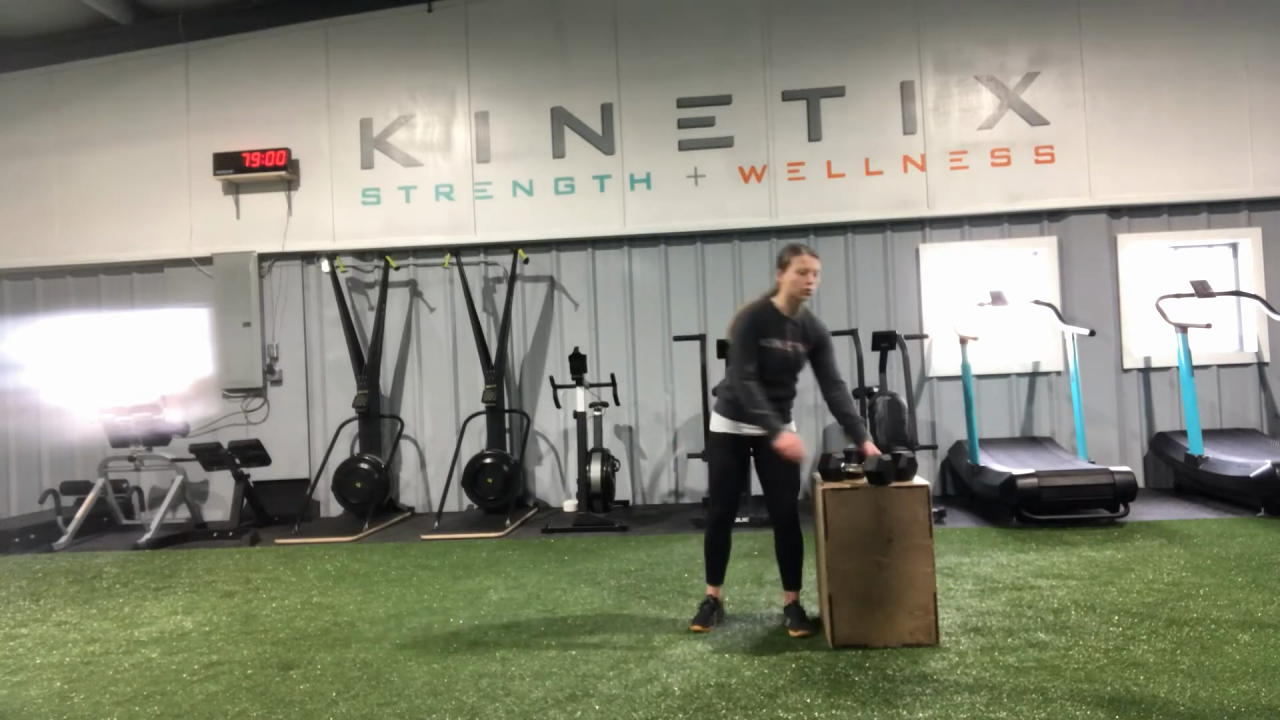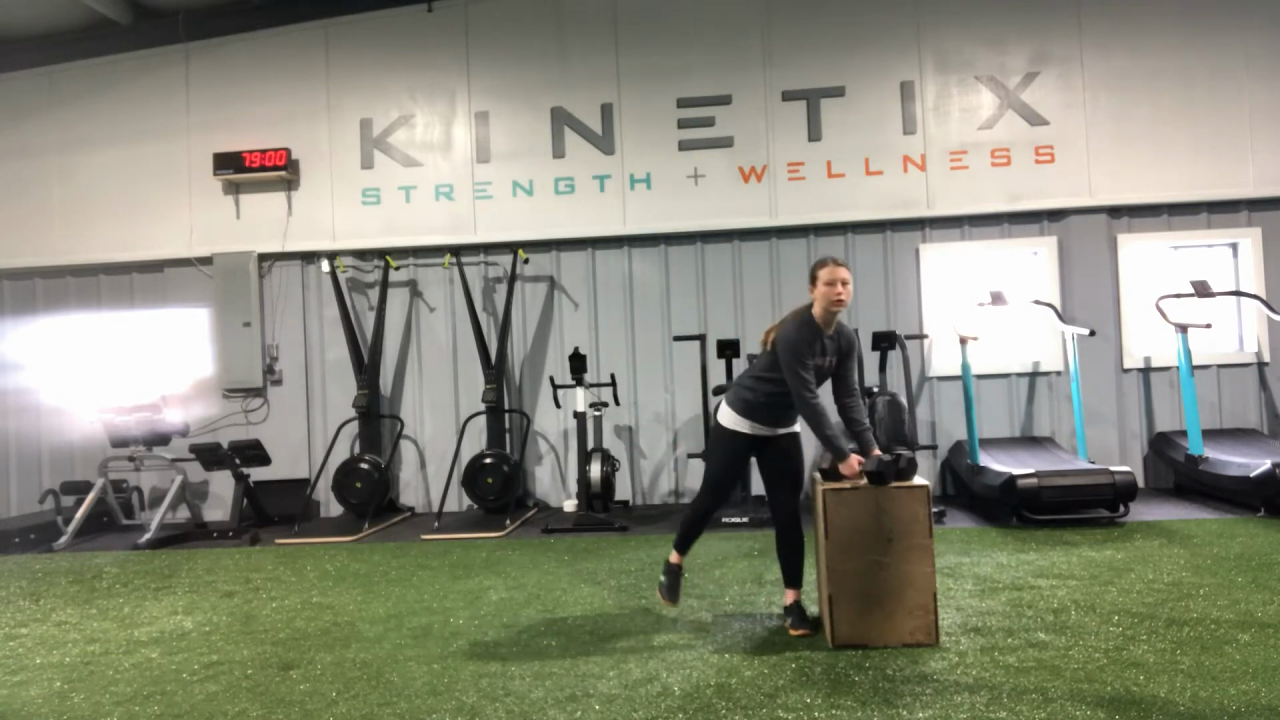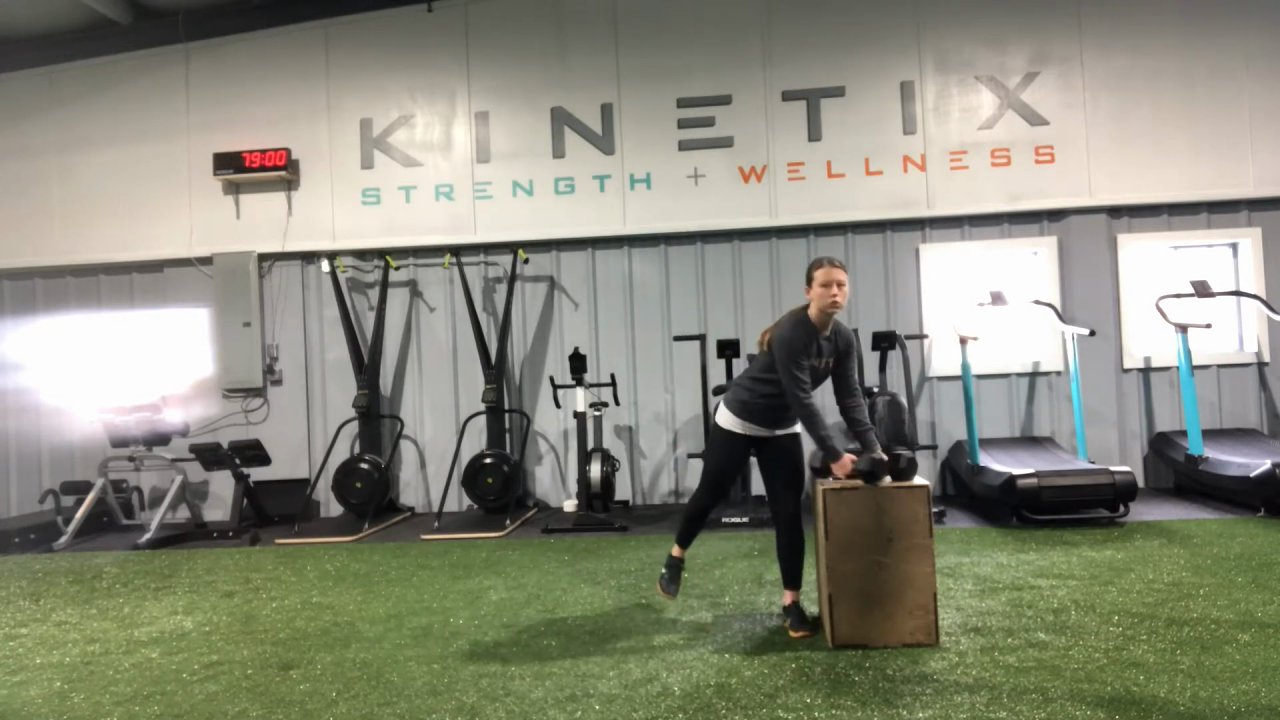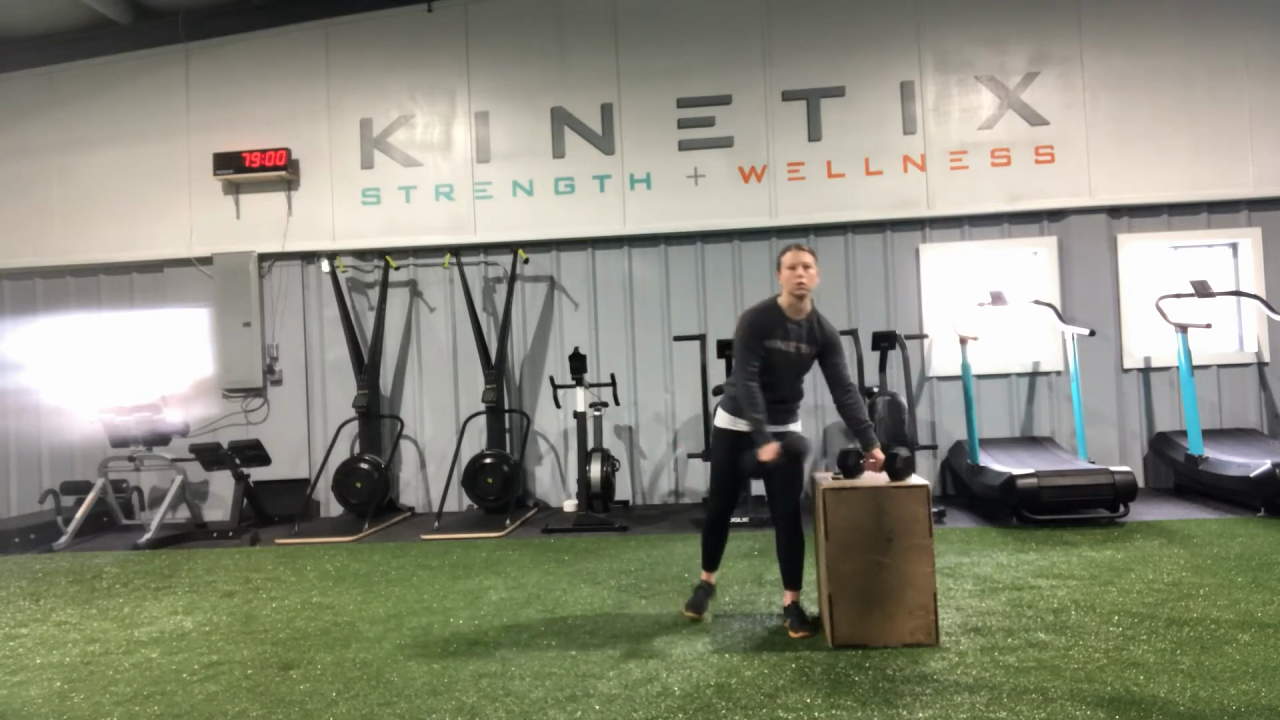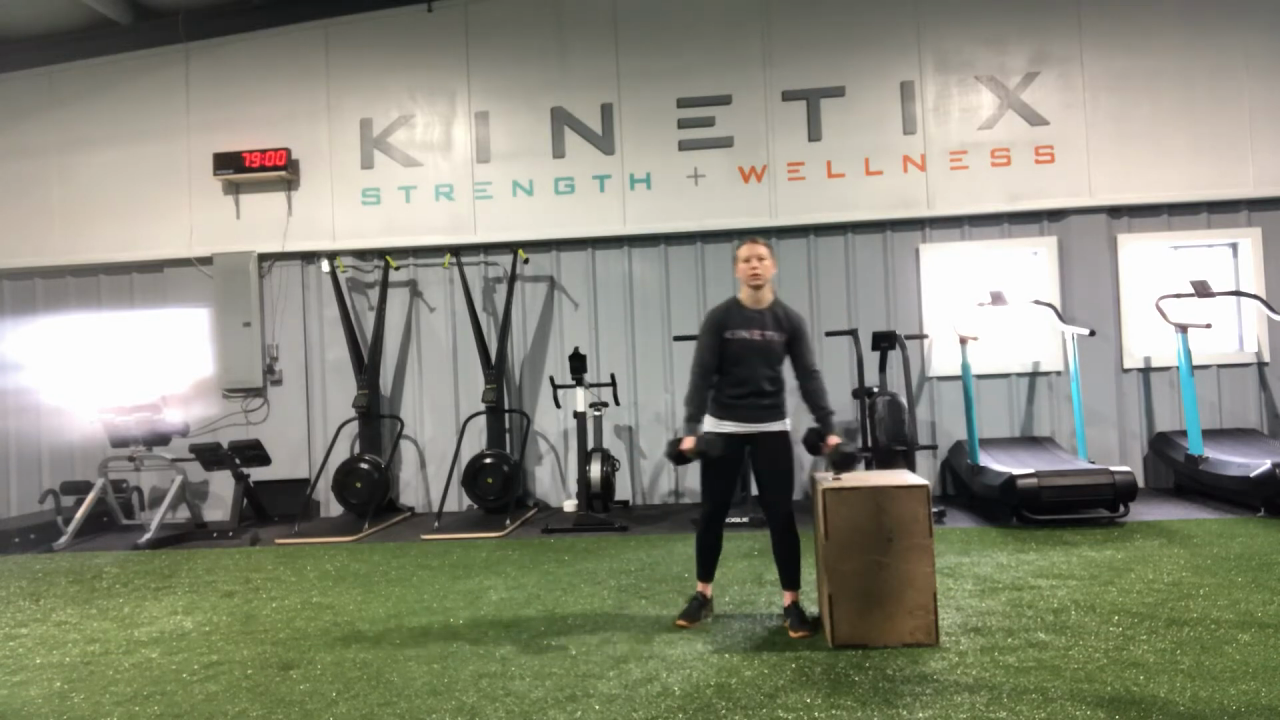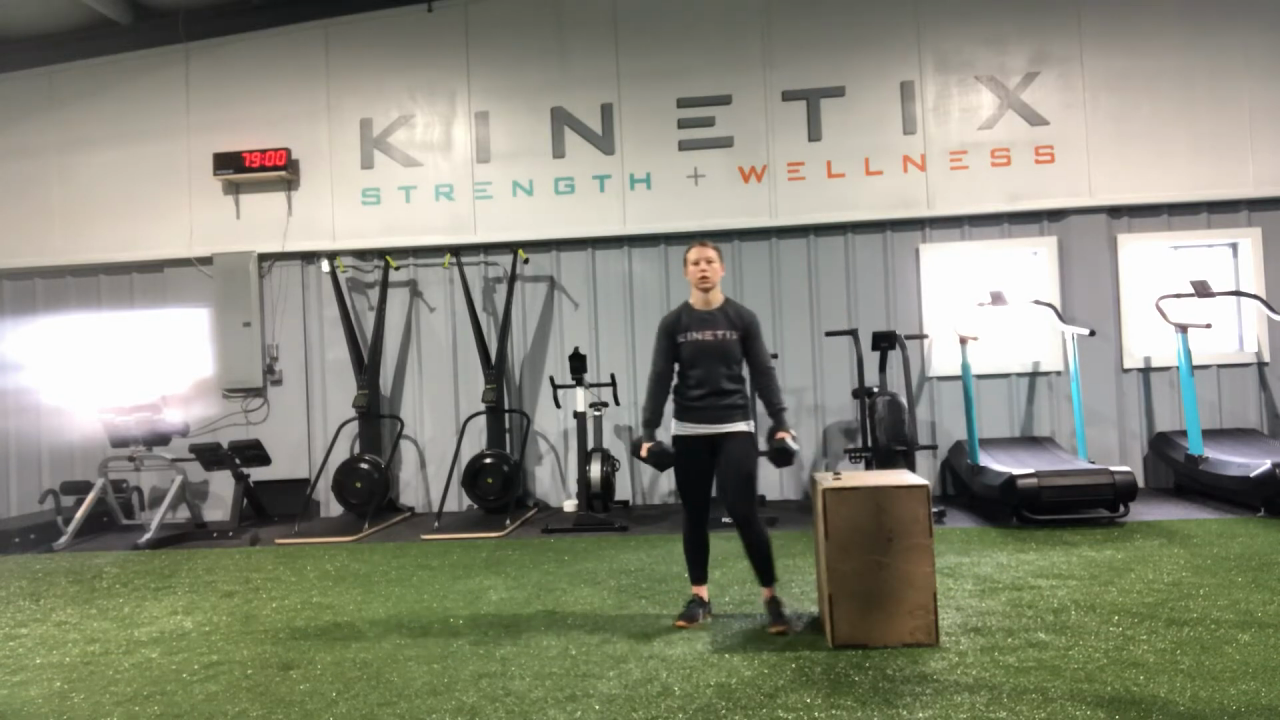
dt=0.3s
person 1, frame 1
left shoulder: (815, 328)
right shoulder: (752, 319)
left elbow: (833, 386)
right elbow: (743, 380)
left wrist: (862, 438)
right wrist: (777, 432)
left hip: (777, 428)
right hip: (730, 424)
left knee: (786, 515)
right knee: (721, 511)
left ankle: (792, 603)
right ankle: (712, 598)
person 1, frame 2
left shoulder: (845, 339)
right shoulder: (796, 332)
left elbow: (848, 396)
right elbow: (806, 398)
left wrist: (869, 447)
right wrist: (841, 454)
left hip: (782, 428)
right hip: (740, 419)
left knee: (788, 513)
right knee: (712, 497)
left ankle: (793, 602)
right ankle: (674, 561)
person 1, frame 3
left shoulder: (843, 339)
right shoulder: (789, 333)
left elbow: (849, 395)
right elbow: (799, 397)
left wrist: (871, 446)
right wrist: (833, 454)
left hip: (783, 430)
right hip: (739, 420)
left knee: (788, 514)
right knee: (709, 494)
left ankle: (791, 602)
right ankle: (676, 555)
person 1, frame 4
left shoulder: (823, 331)
right shoulder: (755, 319)
left elbow: (843, 389)
right elbow: (746, 380)
left wrist: (870, 442)
right wrist: (761, 439)
left hip: (784, 424)
right hip: (736, 422)
left knee: (788, 514)
right knee: (721, 505)
left ankle: (792, 603)
right ankle: (707, 581)
person 1, frame 5
left shoulder: (789, 320)
right shoulder: (719, 317)
left elbow: (809, 376)
right elbow: (703, 375)
left wrist: (828, 428)
right wrist: (692, 429)
left hip: (772, 427)
right hip: (723, 426)
left knee: (781, 515)
right knee: (713, 512)
left ankle: (792, 604)
right ankle: (702, 593)
person 1, frame 6
left shoulder: (742, 318)
right shoulder: (673, 323)
left elbow: (763, 373)
right elbow: (659, 379)
left wrist: (779, 423)
right wrist: (649, 432)
left hip: (736, 428)
right hip: (689, 430)
left knee: (744, 514)
right knee: (695, 516)
left ankle: (770, 596)
right ankle: (699, 596)
